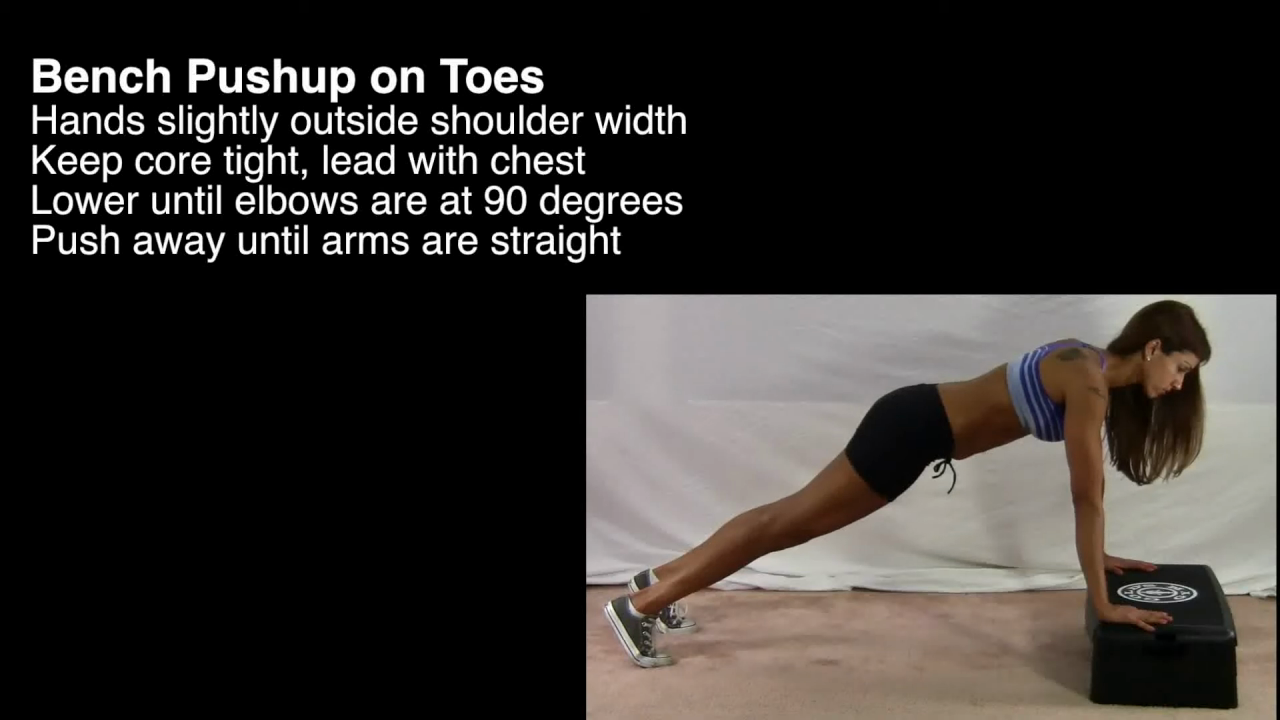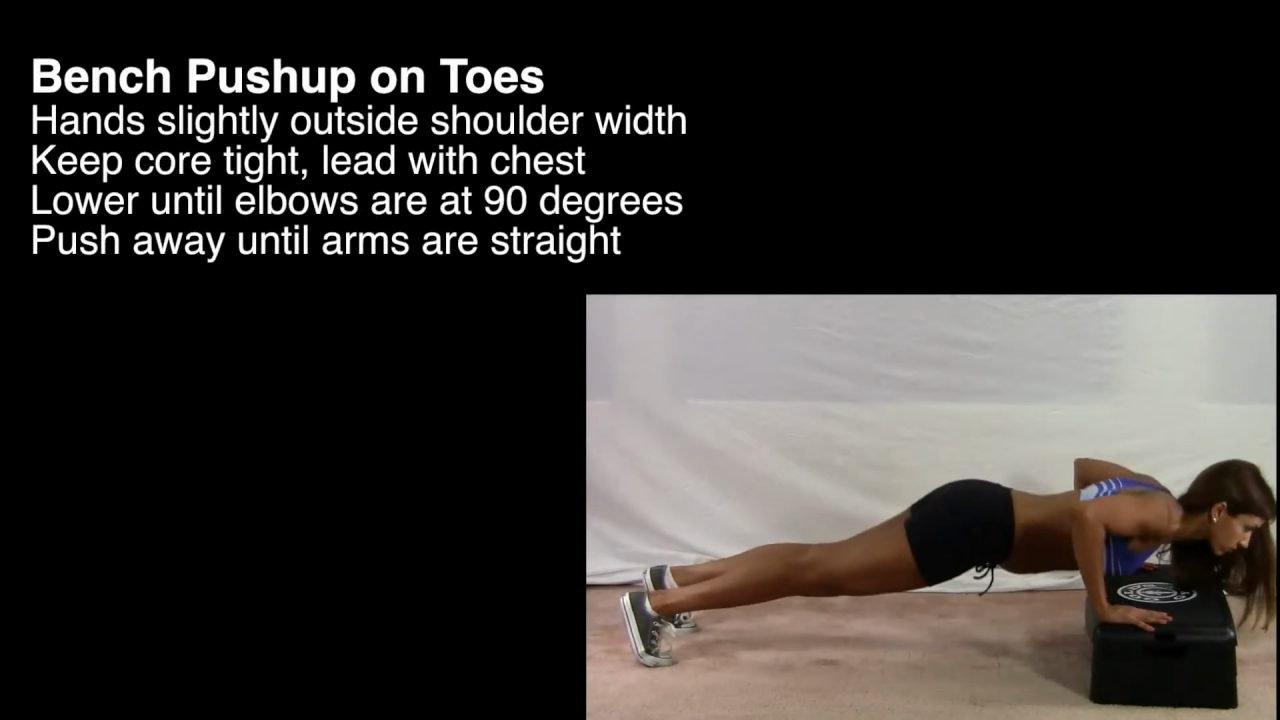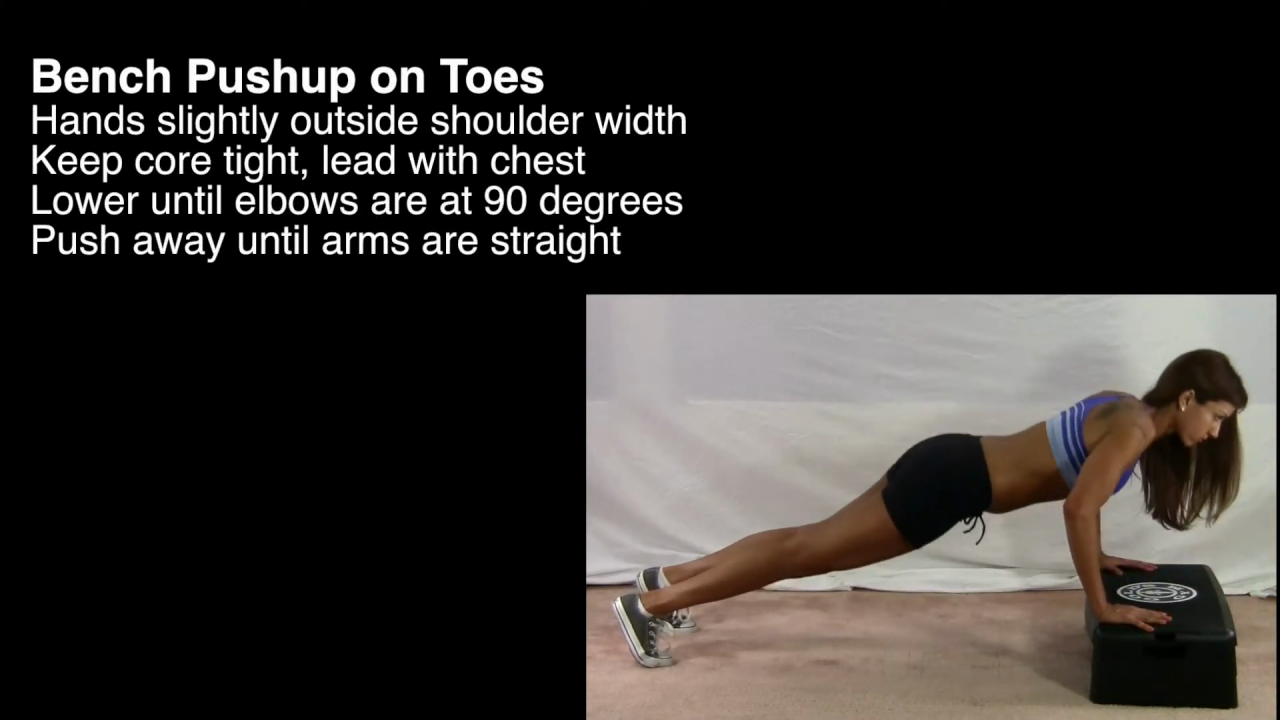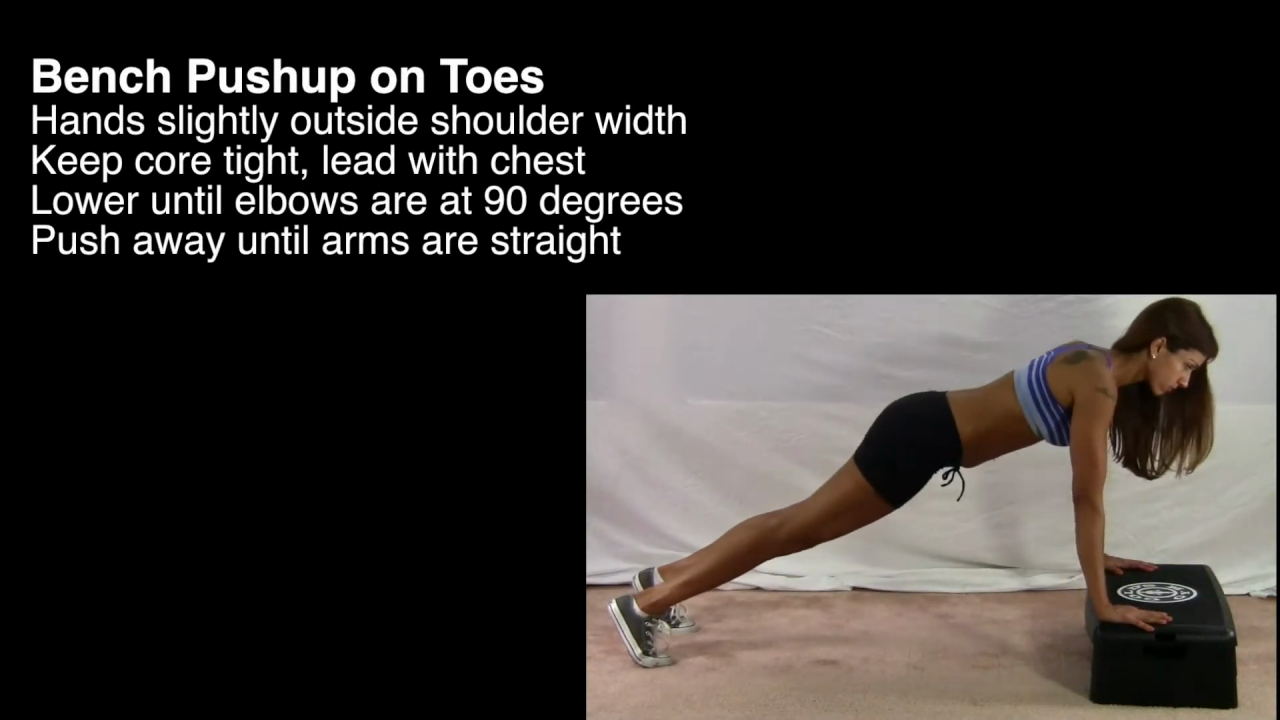
dt=1s
person 1, frame 1
left shoulder: (1095, 367)
right shoulder: (1089, 383)
left elbow: (1085, 490)
right elbow: (1088, 498)
left wrist: (1100, 557)
right wrist: (1103, 604)
left hip: (920, 418)
right hip: (915, 429)
left knee: (789, 516)
right knee: (789, 523)
left ankle: (659, 581)
right ankle: (640, 606)
person 1, frame 2
left shoulder: (1157, 496)
right shoulder: (1159, 516)
left elbow: (1082, 466)
right elbow: (1086, 518)
left wrist: (1111, 562)
right wrist: (1103, 607)
left hip: (977, 510)
right hip: (975, 526)
left knee: (822, 563)
right knee: (821, 570)
left ankle: (673, 578)
right ankle: (656, 603)
person 1, frame 3
left shoulder: (1129, 411)
right shoulder: (1134, 430)
left elbow: (1074, 487)
right elbow: (1078, 509)
left wrist: (1098, 557)
right wrist: (1102, 606)
left hip: (951, 465)
right hip: (952, 482)
left knee: (809, 539)
right knee: (805, 552)
left ankle: (667, 579)
right ankle: (651, 604)
person 1, frame 4
left shoulder: (1101, 367)
right shoulder: (1098, 385)
left elbow: (1085, 495)
right elbow: (1088, 499)
left wrist: (1098, 557)
right wrist: (1102, 603)
left hip: (929, 424)
right hip: (923, 437)
left knee: (798, 523)
right knee: (796, 531)
left ankle: (661, 580)
right ankle: (644, 604)
